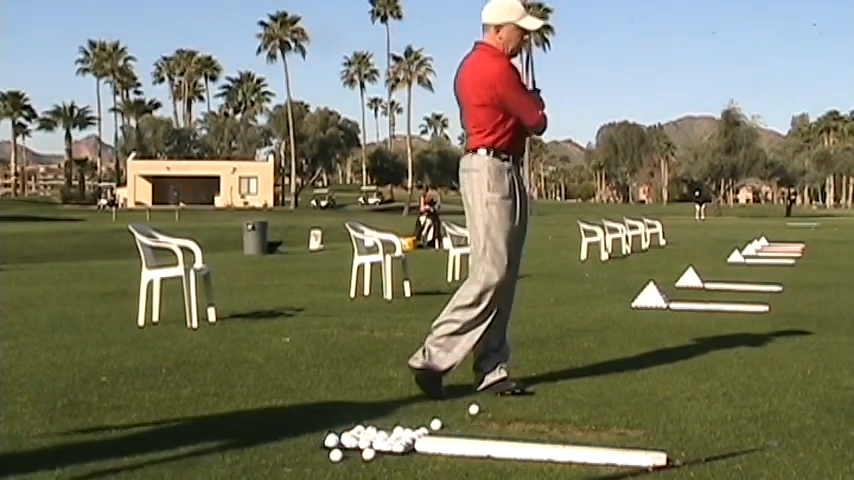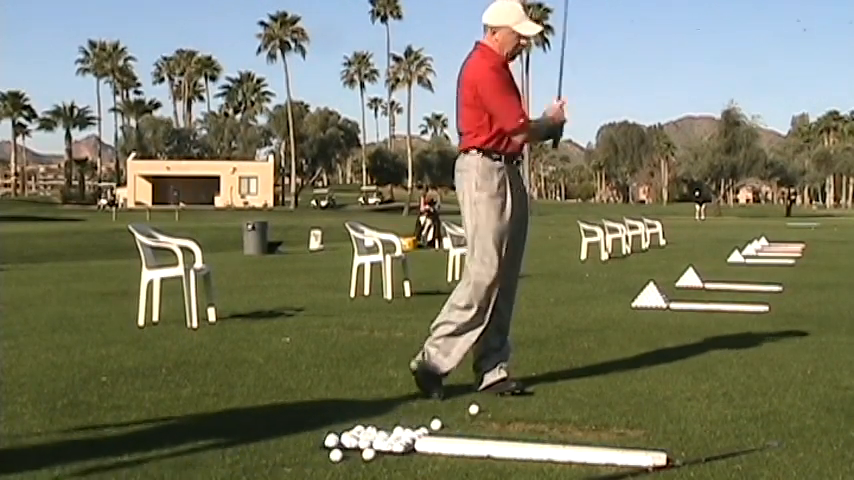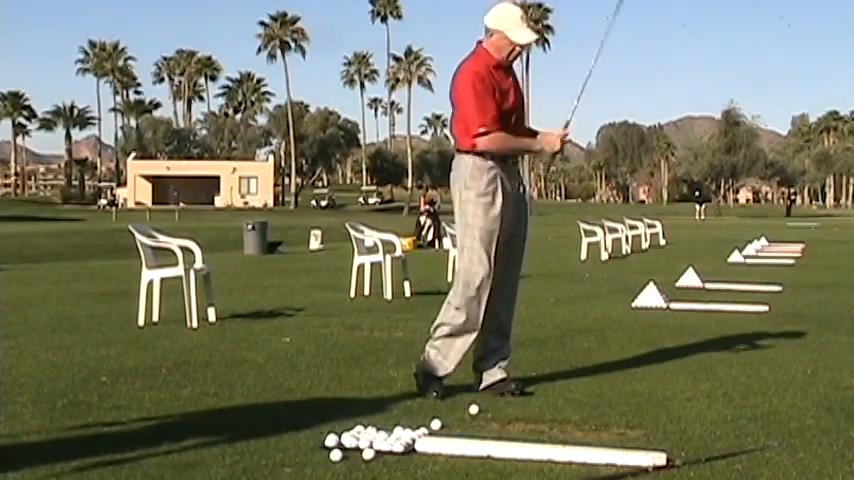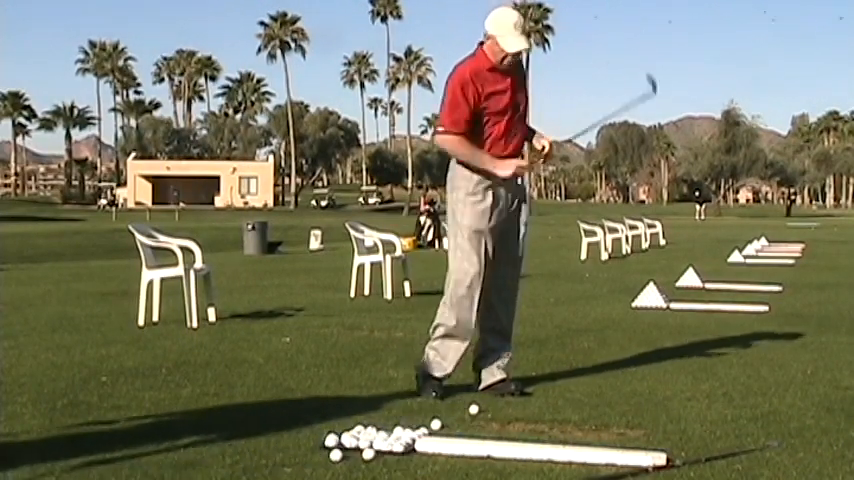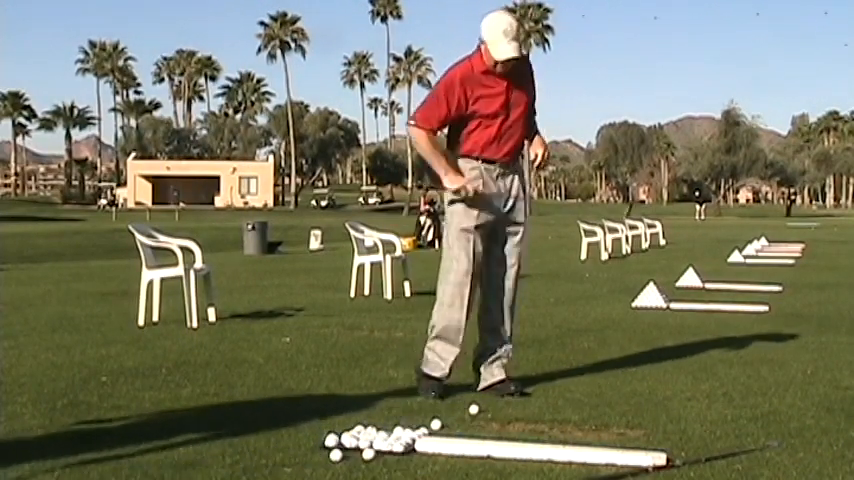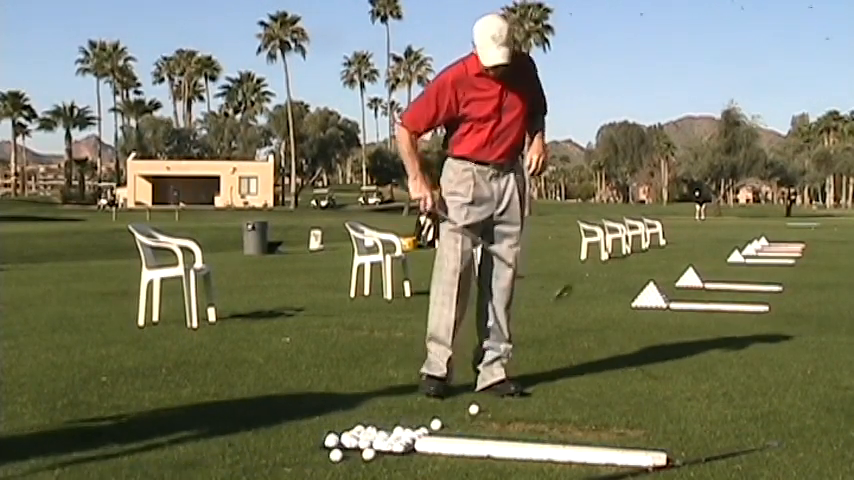
dt=0.1s
person 1, frame 1
left shoulder: (477, 64)
right shoulder: (496, 68)
right elbow: (536, 122)
left wrist: (523, 115)
right wrist: (536, 104)
left hip: (503, 173)
right hip: (489, 172)
left knee: (501, 275)
right knee: (489, 275)
left ankle: (491, 369)
right ankle: (433, 359)
person 1, frame 2
left shoulder: (489, 65)
right shoulder: (487, 70)
right elbow: (521, 129)
left wrist: (539, 122)
right wrist: (554, 119)
left hip: (503, 173)
right hip: (485, 172)
left knee: (504, 275)
right knee: (484, 273)
left ankle: (492, 368)
right ankle: (433, 359)
person 1, frame 3
left shoulder: (505, 68)
right shoulder: (475, 72)
right elbow: (483, 138)
left wrist: (537, 134)
right wrist: (539, 142)
left hip: (508, 179)
right hip: (480, 176)
left knee: (504, 277)
right knee: (476, 274)
left ankle: (493, 368)
right ankle: (435, 363)
person 1, frame 4
left shoulder: (515, 69)
right shoulder: (467, 75)
right elbow: (446, 138)
left wrist: (534, 135)
right wrist: (496, 163)
left hip: (510, 180)
right hip: (475, 179)
left knee: (504, 278)
right knee: (467, 274)
left ankle: (492, 368)
right ankle: (435, 363)
person 1, frame 5
left shoulder: (523, 69)
right shoulder: (461, 77)
right elbow: (419, 129)
left wrist: (535, 138)
right wrist: (447, 173)
left hip: (512, 177)
right hip: (470, 178)
left knee: (504, 276)
right knee: (460, 272)
left ankle: (493, 369)
right ankle: (436, 365)
person 1, frame 6
left shoulder: (525, 68)
right shoulder: (454, 79)
left elbow: (536, 111)
right elbow: (406, 127)
left wrist: (537, 138)
right wrist: (417, 179)
left hip: (510, 178)
right hip: (465, 178)
left knee: (502, 276)
right knee: (452, 272)
left ankle: (492, 369)
right ankle: (436, 367)
